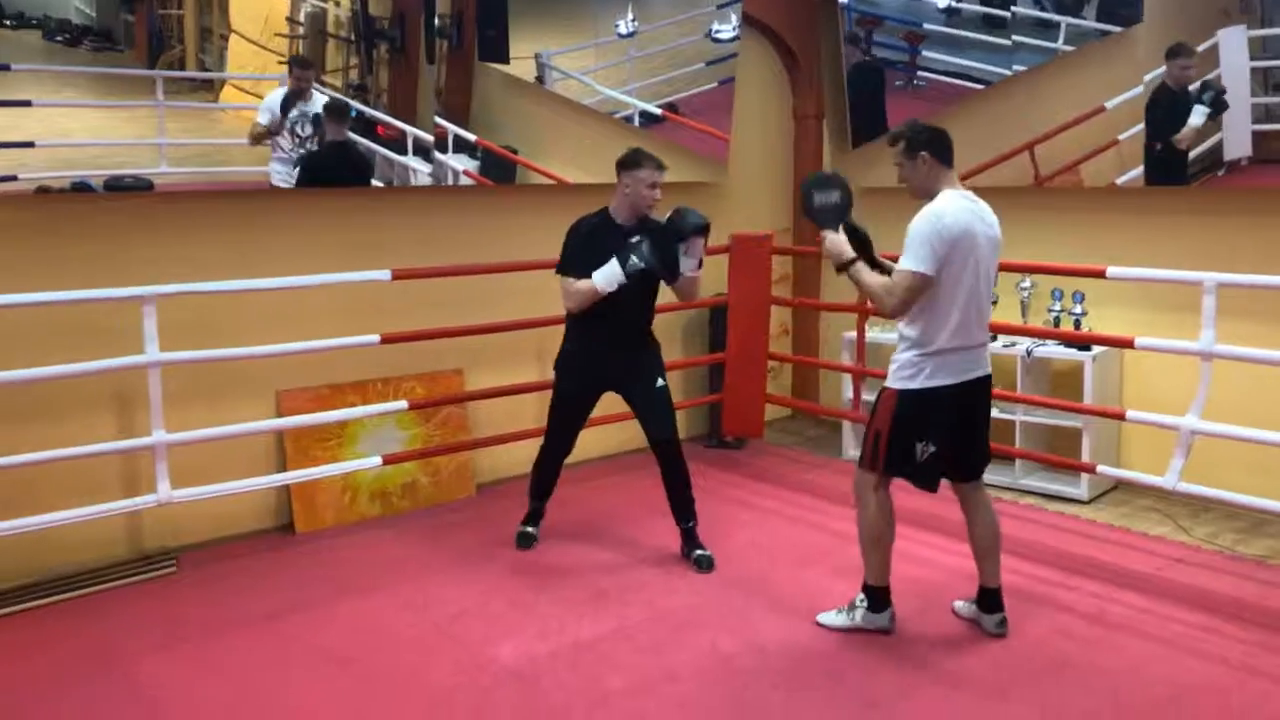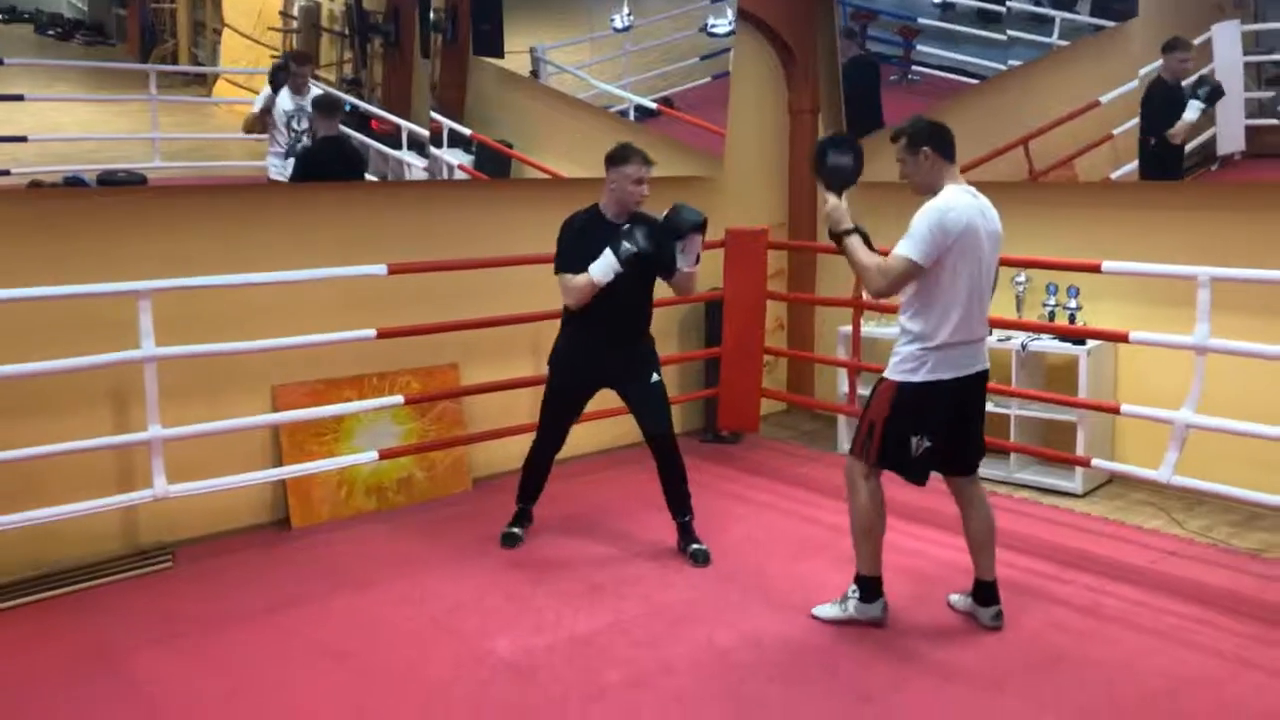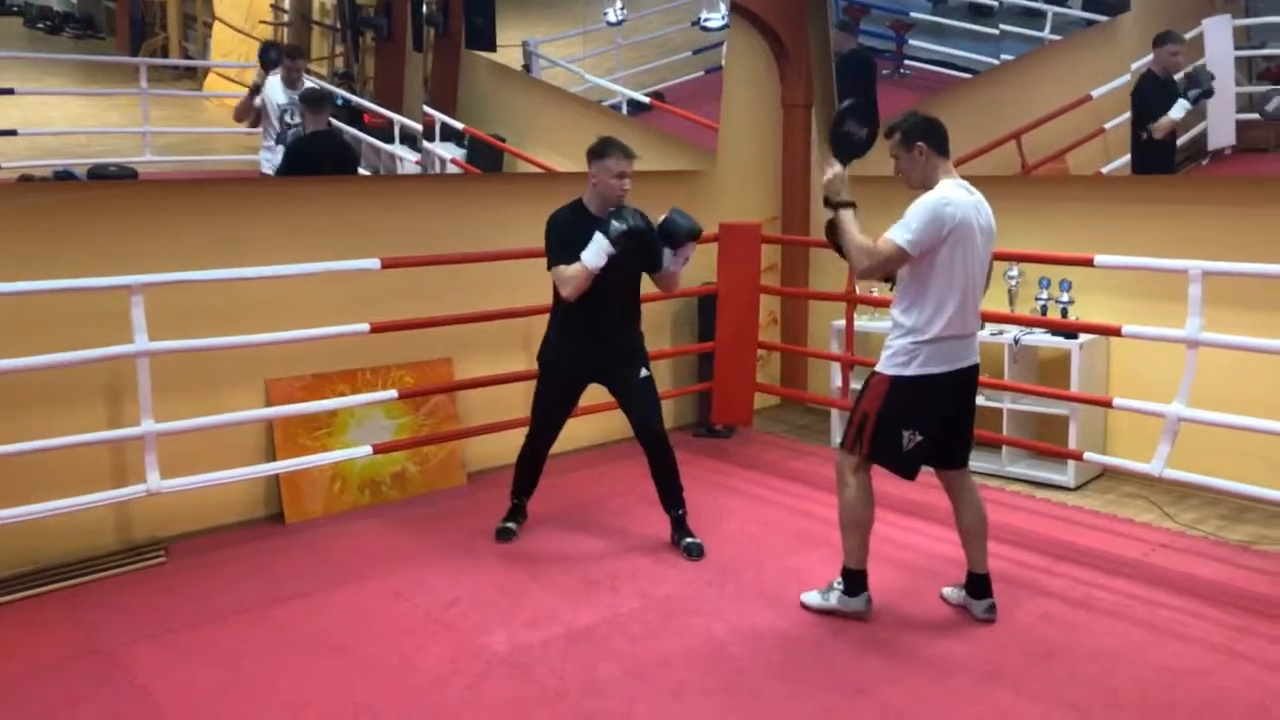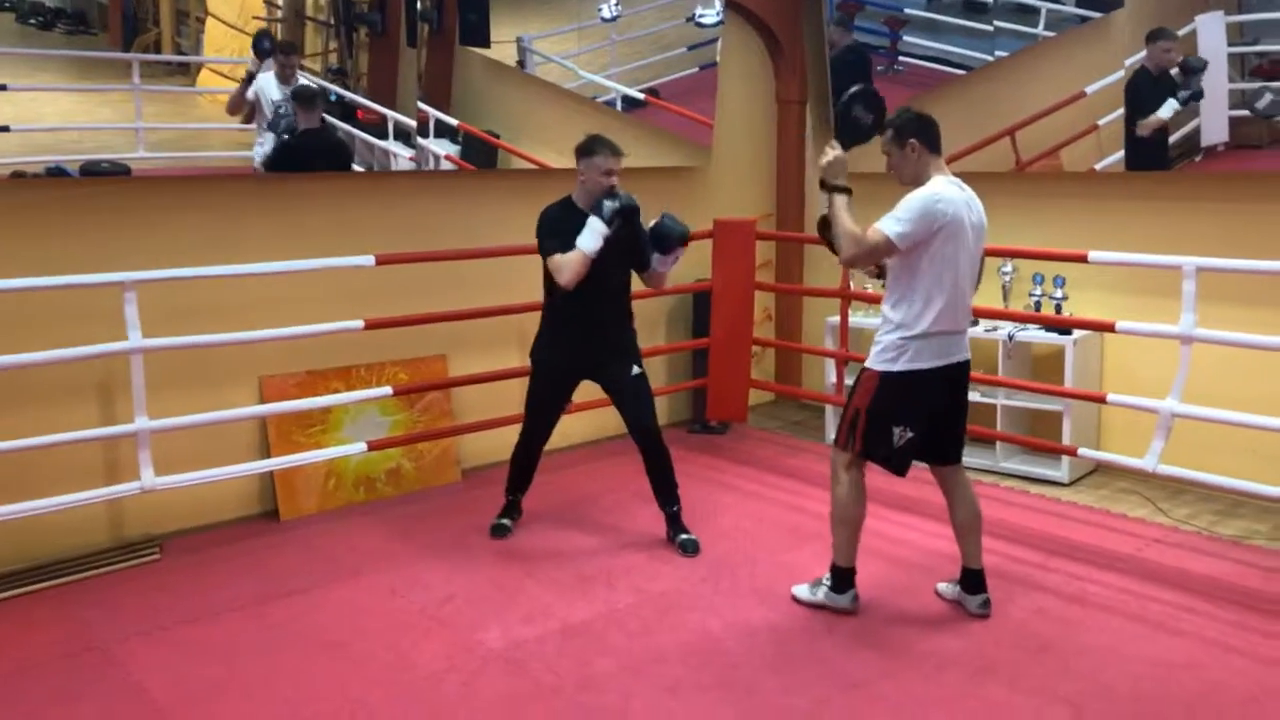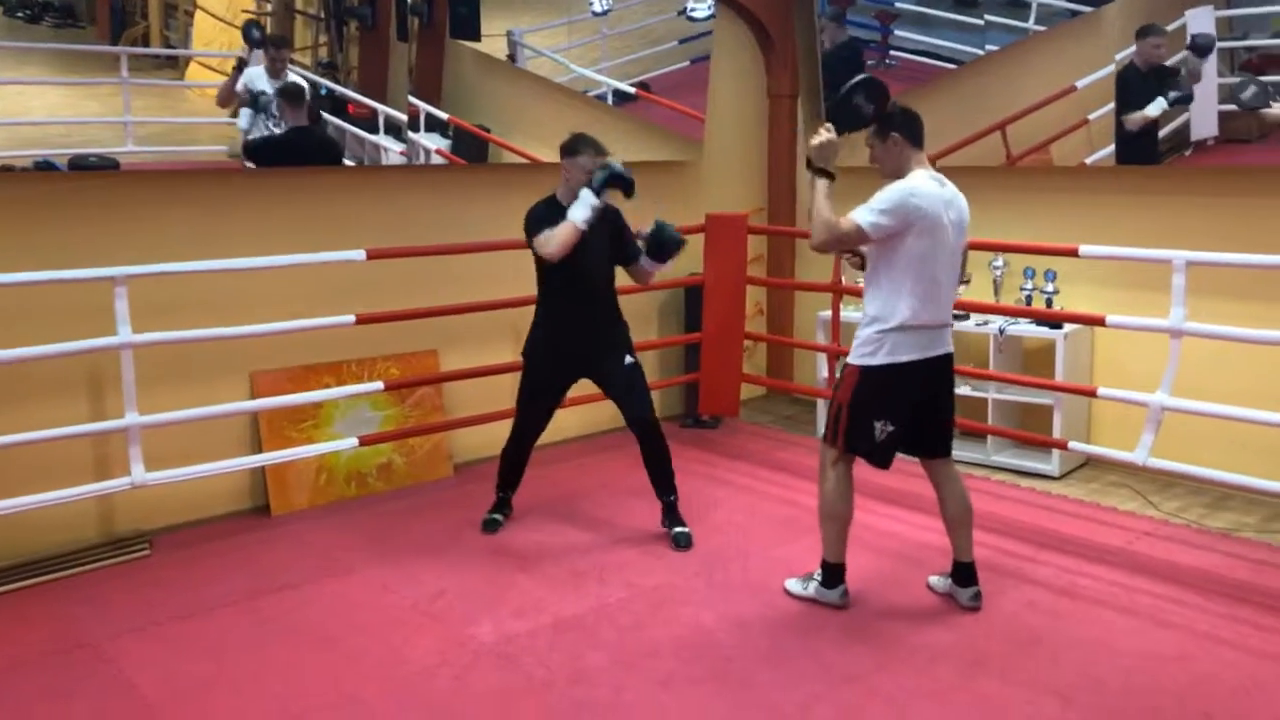
dt=0.1s
person 1, frame 1
left shoulder: (935, 218)
right shoulder: (984, 215)
left elbow: (894, 303)
left wrist: (847, 260)
right wrist: (894, 275)
left hip: (922, 378)
right hip: (972, 373)
left knee: (871, 479)
right knee: (970, 486)
left ankle: (875, 604)
right ankle: (990, 604)
person 1, frame 2
left shoulder: (939, 212)
right shoulder: (985, 211)
left elbow: (881, 284)
left wrist: (845, 228)
right wrist: (897, 264)
left hip: (921, 372)
right hip: (969, 368)
left knee: (862, 469)
right knee: (965, 480)
left ankle: (867, 595)
right ankle: (986, 597)
person 1, frame 3
left shoulder: (936, 205)
right shoulder: (978, 205)
left elbow: (865, 264)
left wrist: (841, 203)
right wrist: (903, 270)
left hip: (913, 366)
right hip: (960, 362)
left knee: (853, 463)
right knee: (955, 473)
left ankle: (852, 587)
right ankle: (979, 590)
person 1, frame 4
left shoulder: (927, 201)
right shoulder: (969, 202)
left elbow: (854, 252)
left wrist: (836, 187)
right wrist: (893, 264)
left hip: (903, 361)
right hip: (950, 358)
left knee: (847, 460)
right knee: (949, 469)
left ankle: (840, 583)
right ankle: (973, 585)
person 1, frame 5
left shoulder: (902, 197)
right shoulder: (954, 199)
left elbow: (824, 238)
left wrist: (822, 170)
left hip: (886, 355)
right hip: (936, 352)
left knee: (835, 458)
right knee: (939, 462)
left ankle: (831, 580)
right ankle: (965, 578)
person 2, frame 1
left shoulder: (661, 235)
right shoulder: (586, 231)
left elbow: (688, 295)
right elbow: (571, 300)
left wrist: (692, 252)
right wrist: (618, 269)
left hip: (639, 358)
right hip: (584, 359)
left knee: (667, 444)
right knee: (558, 441)
left ankle: (689, 534)
right ankle: (535, 511)
person 2, frame 2
left shoulder: (653, 230)
right shoulder: (578, 228)
left elbow: (684, 291)
right elbow: (572, 296)
left wrist: (690, 248)
right wrist: (613, 258)
left hip: (635, 354)
right hip: (579, 356)
left knee: (663, 439)
right knee: (549, 438)
left ankle: (685, 528)
right ankle: (522, 512)
person 2, frame 3
left shoulder: (635, 225)
right shoulder: (564, 222)
left elbow: (667, 284)
right elbow: (568, 289)
left wrist: (678, 251)
right wrist: (605, 240)
left hip: (624, 350)
right hip: (568, 351)
left knee: (653, 434)
right knee: (540, 435)
left ankle: (679, 523)
right ankle: (517, 507)
person 2, frame 4
left shoulder: (626, 220)
right shoulder: (554, 218)
left elbow: (654, 282)
right elbow: (566, 276)
left wrist: (668, 253)
right wrist: (599, 224)
left hip: (616, 346)
right hip: (560, 348)
left knee: (647, 431)
right knee: (534, 432)
left ankle: (674, 519)
right ankle: (512, 504)
person 2, frame 5
left shoulder: (610, 217)
right shoulder: (544, 212)
left elbow: (641, 276)
right elbow: (551, 250)
left wrist: (653, 257)
right wrist: (589, 197)
left hip: (608, 341)
right hip: (553, 346)
left knee: (645, 421)
right knee: (527, 428)
left ankle: (671, 510)
right ankle: (503, 499)
